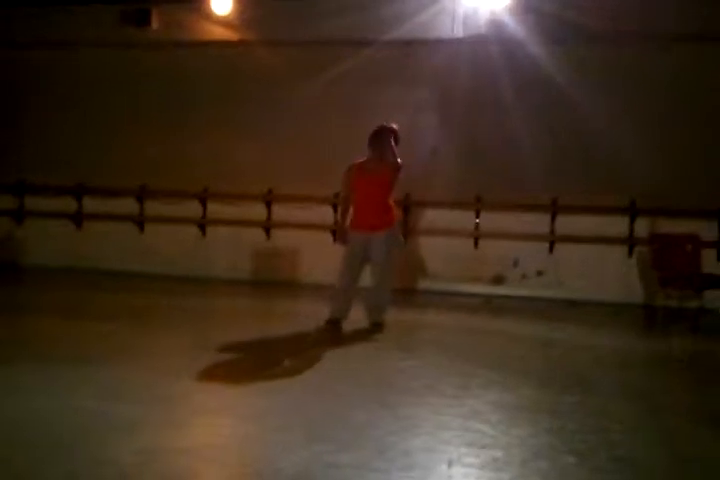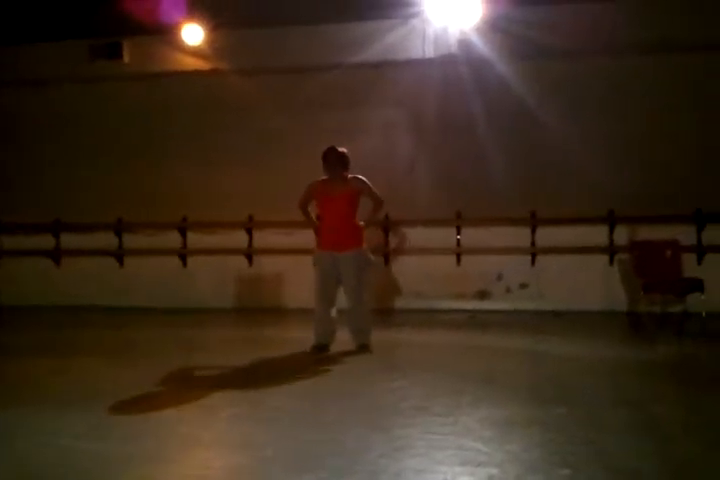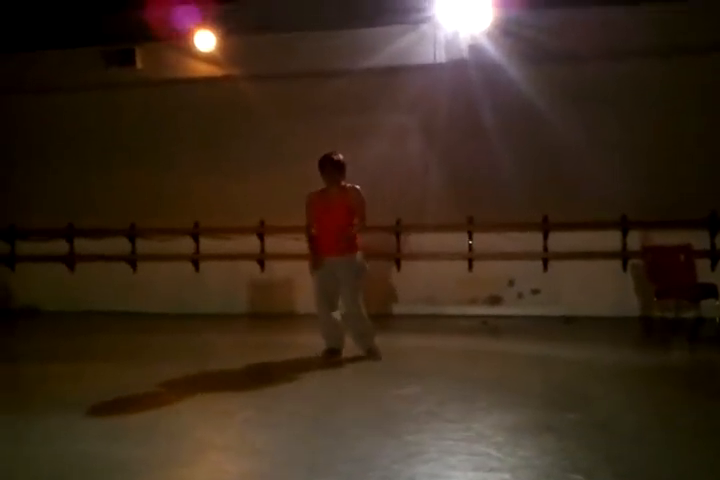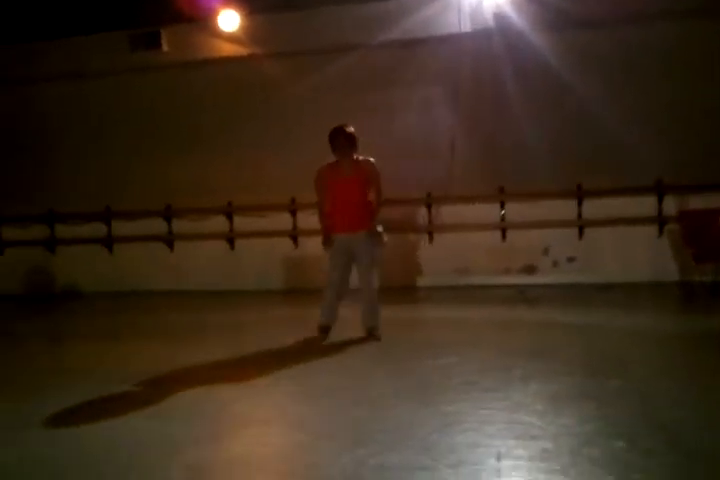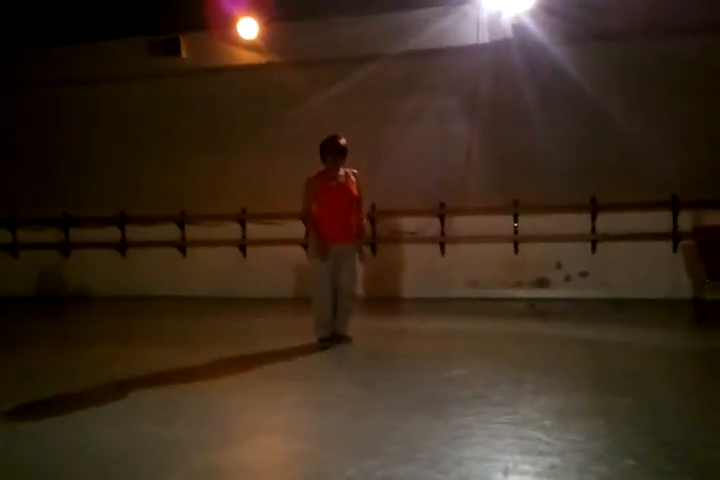
dt=1s
person 1, frame 1
left shoulder: (391, 167)
right shoulder: (354, 170)
left elbow: (393, 162)
right elbow: (346, 199)
left wrist: (389, 139)
right wrist: (341, 226)
left hip: (384, 230)
right hip: (357, 230)
left knee: (381, 277)
right knee: (347, 275)
left ankle: (376, 318)
right ankle: (335, 317)
person 1, frame 2
left shoulder: (356, 183)
right shoulder: (316, 187)
left elbow: (378, 202)
right elbow: (303, 205)
left wrist: (365, 223)
right wrist: (314, 224)
left hip: (352, 250)
right hip: (325, 251)
left knee: (356, 297)
right knee: (323, 298)
left ankle: (362, 340)
right ankle: (323, 340)
person 1, frame 3
left shoulder: (353, 193)
right shoulder: (314, 198)
left elbow: (362, 221)
right elbow: (309, 228)
left wrist: (350, 235)
right wrist: (313, 252)
left hip: (348, 256)
right hip: (323, 258)
left knee: (353, 304)
right knee: (324, 305)
left ankle: (368, 345)
right ankle: (333, 345)
person 1, frame 4
left shoulder: (368, 166)
right shoulder: (324, 173)
left elbow: (377, 196)
right elbow: (321, 204)
left wrist: (374, 221)
right wrist: (325, 231)
left hip: (364, 233)
right hip: (338, 235)
left knee: (369, 282)
right knee: (335, 282)
left ankle: (371, 325)
right ankle: (326, 322)
person 1, frame 5
left shoulder: (352, 177)
right shoulder: (315, 182)
right elbow: (306, 214)
left wrist: (361, 233)
right wrist: (316, 240)
left hip: (349, 245)
right hip: (326, 245)
left knee: (347, 290)
right knee: (324, 291)
left ankle: (340, 330)
right ankle: (324, 333)
